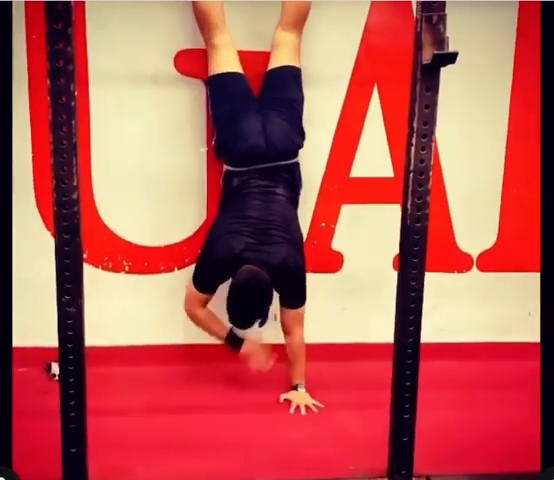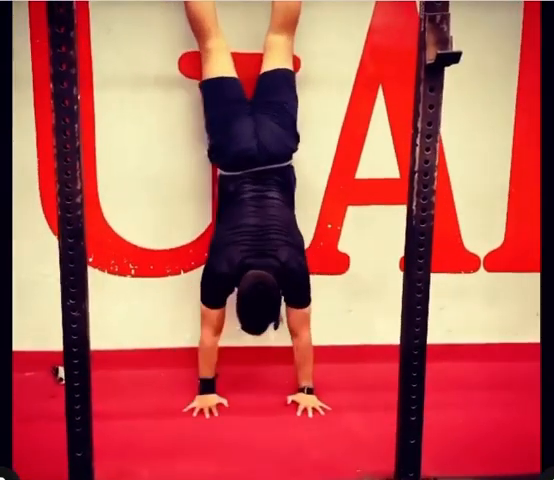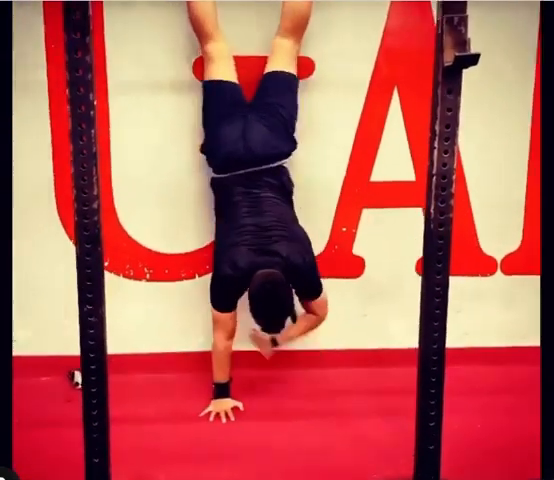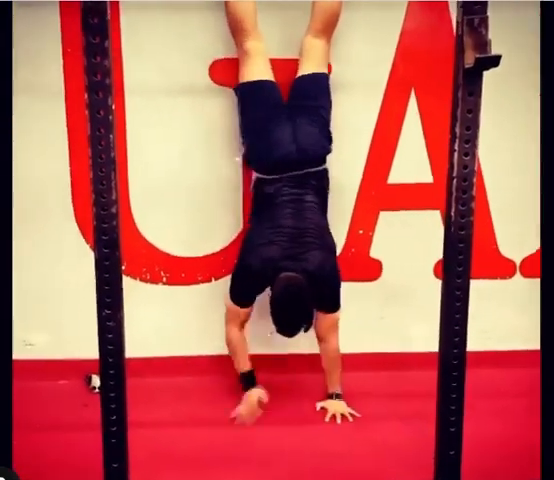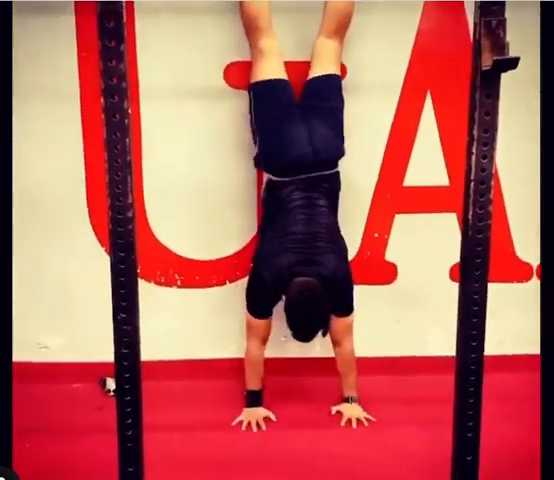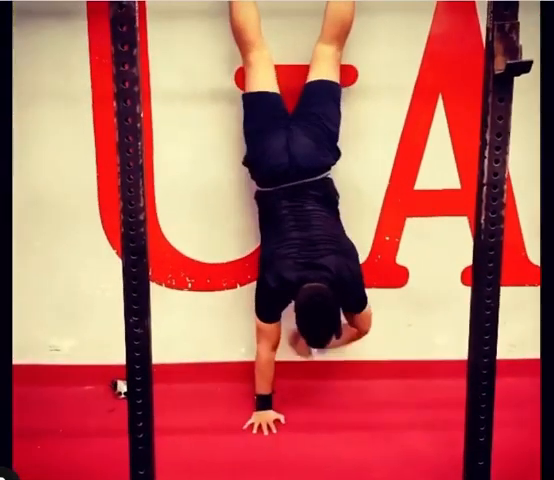
dt=0.3s
person 1, frame 1
left shoulder: (288, 262)
right shoulder: (219, 253)
left elbow: (294, 330)
left wrist: (300, 386)
right wrist: (238, 342)
left hip: (279, 146)
right hip: (243, 147)
left knee: (287, 37)
right knee: (218, 40)
person 1, frame 2
left shoulder: (292, 264)
right shoulder: (221, 265)
left elbow: (301, 333)
right elbow: (209, 332)
left wrist: (308, 388)
right wrist: (207, 389)
left hip: (271, 151)
right hip: (237, 152)
left knee: (278, 38)
right knee: (212, 43)
person 1, frame 3
left shoulder: (300, 260)
right shoulder: (230, 269)
right elbow: (222, 336)
left wrist: (275, 338)
right wrist: (220, 392)
left hip: (266, 149)
right hip: (230, 153)
left knee: (286, 41)
right knee: (214, 46)
person 1, frame 4
left shoulder: (324, 269)
right shoulder: (254, 264)
left elbow: (328, 339)
right elbow: (233, 327)
left wrist: (336, 394)
right wrist: (248, 386)
left hip: (306, 150)
right hip: (274, 154)
left knee: (316, 39)
right knee: (250, 43)
person 1, frame 5
left shoulder: (336, 272)
right shoulder: (268, 273)
left elbow: (343, 342)
right elbow: (255, 342)
left wrist: (352, 398)
right wrist: (252, 401)
left hip: (319, 152)
right hip: (284, 153)
left knee: (329, 41)
right knee: (264, 43)
person 1, frame 6
left shoulder: (346, 272)
right shoulder: (274, 280)
right elbow: (266, 346)
right wrist: (262, 405)
left hip: (309, 157)
right hip: (274, 161)
left knee: (328, 46)
right knee: (255, 52)
